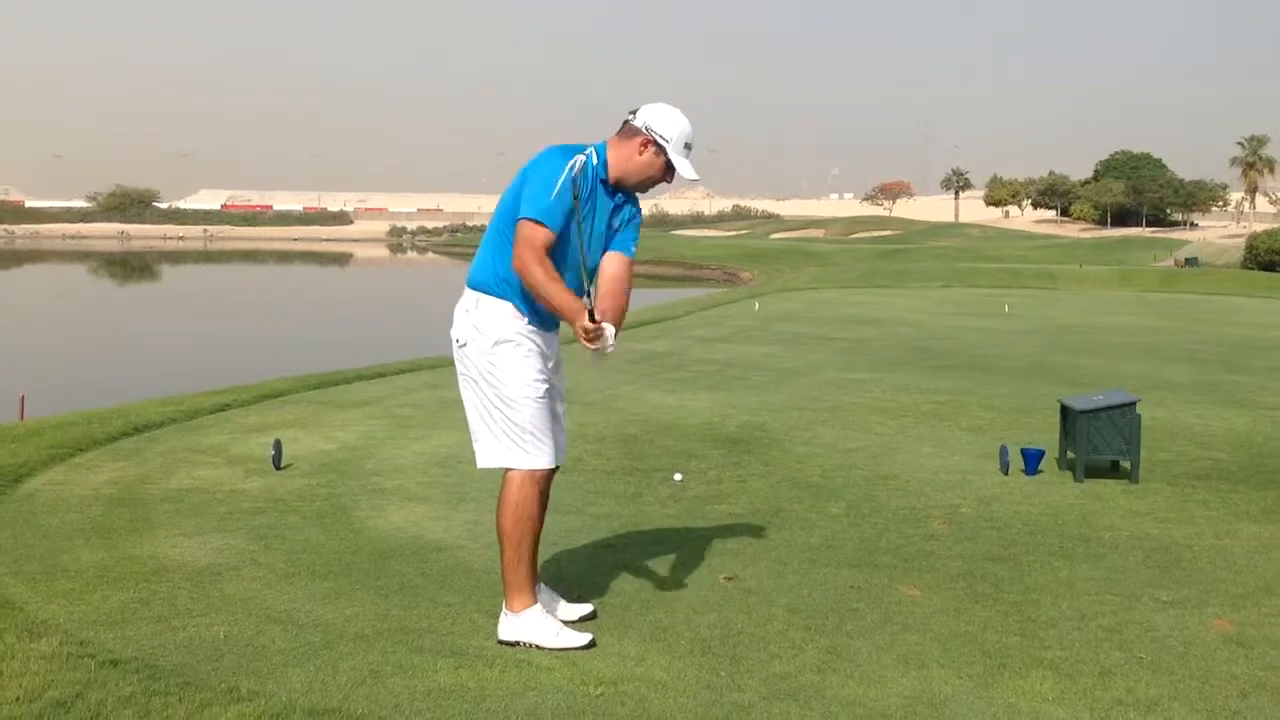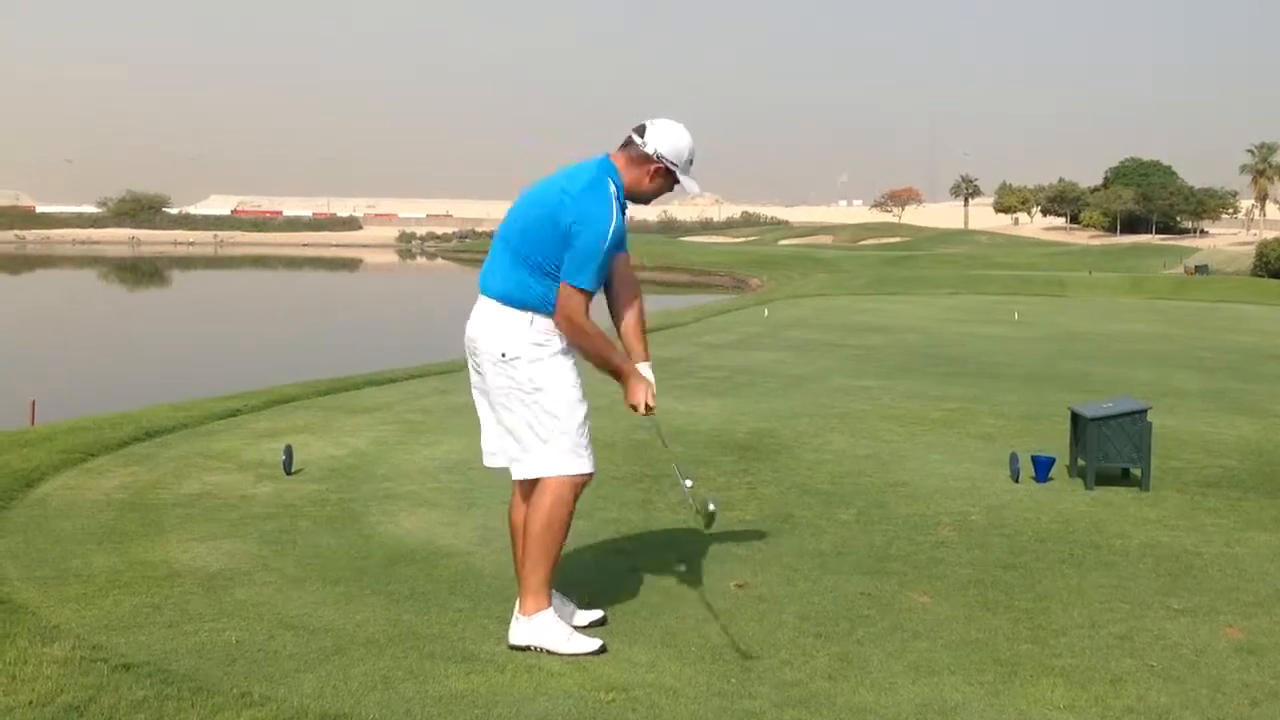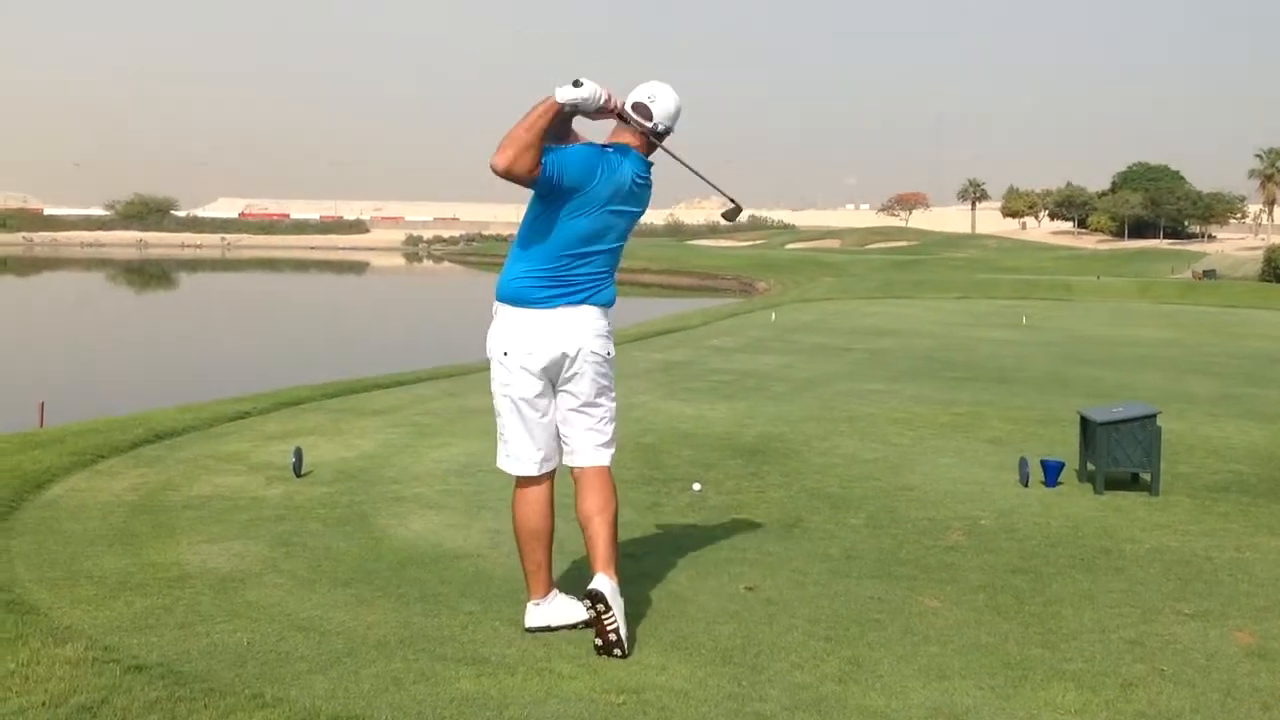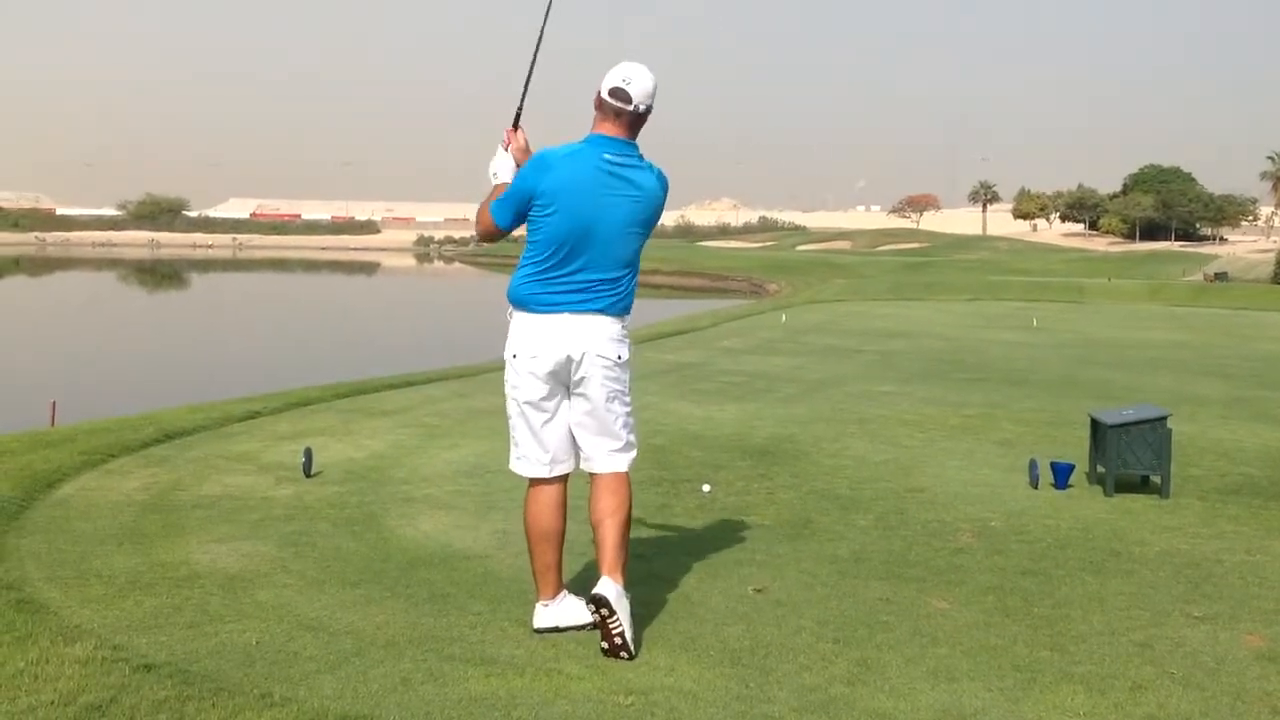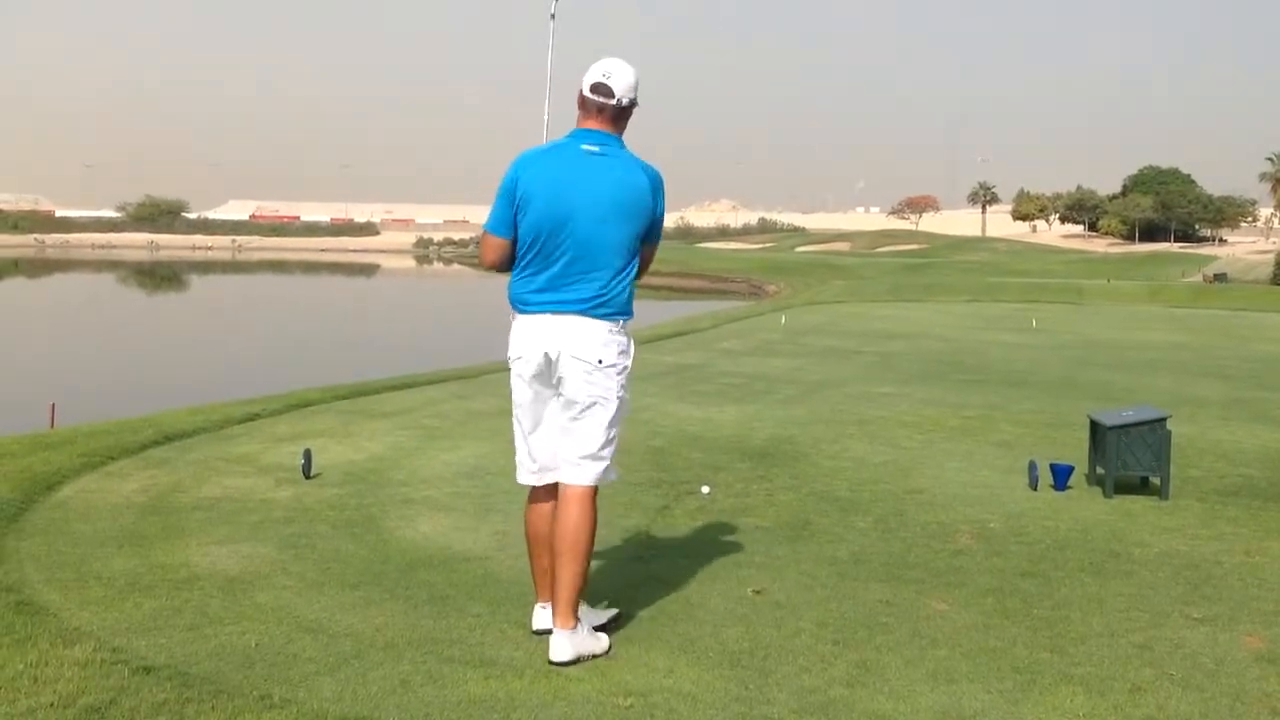
dt=0.7s
person 1, frame 1
left shoulder: (626, 210)
right shoulder: (565, 166)
left elbow: (615, 274)
right elbow: (528, 260)
left wrist: (603, 326)
right wrist: (574, 315)
left hip: (539, 332)
right hip: (498, 325)
left knee: (542, 464)
right knee: (527, 465)
left ankle: (529, 591)
right ankle: (520, 614)
person 1, frame 2
left shoulder: (595, 184)
right shoulder: (599, 211)
left elbow: (625, 292)
right elbow: (570, 318)
left wrist: (641, 364)
right wrist: (626, 376)
left hip: (508, 335)
right hip: (524, 336)
left knee: (535, 471)
right knee: (565, 470)
left ankle: (536, 596)
right ankle: (533, 616)
person 1, frame 3
left shoulder: (589, 166)
right shoulder: (638, 184)
left elbow: (506, 162)
right elbow: (558, 137)
left wrist: (563, 98)
right wrist: (570, 107)
left hip: (524, 329)
right hip: (587, 330)
left knee: (533, 471)
right knee: (593, 461)
left ankle: (542, 600)
right ankle: (604, 582)
person 1, frame 4
left shoulder: (547, 167)
right shoulder: (654, 185)
left elbow: (487, 228)
left wrist: (506, 168)
left hip: (536, 334)
right hip: (602, 336)
left knee: (545, 472)
right knee: (610, 465)
left ankle: (550, 601)
right ankle: (611, 585)
person 1, frame 5
left shoulder: (529, 166)
right shoulder: (645, 180)
left elbow: (492, 257)
left hip: (532, 333)
right hip: (597, 339)
left knee: (541, 480)
right knee: (578, 482)
left ankle: (548, 605)
right ankle: (567, 629)
